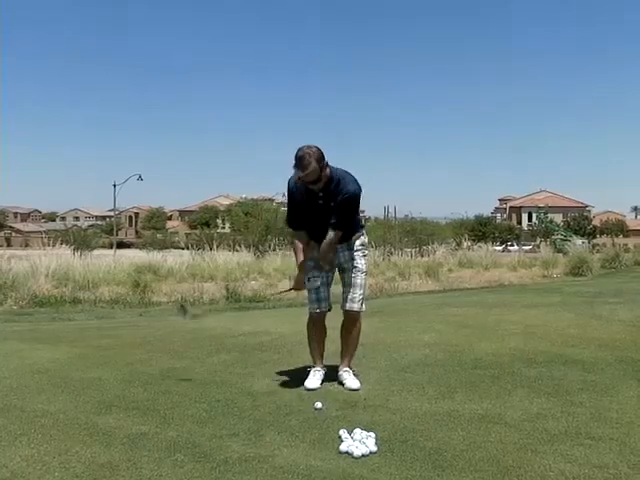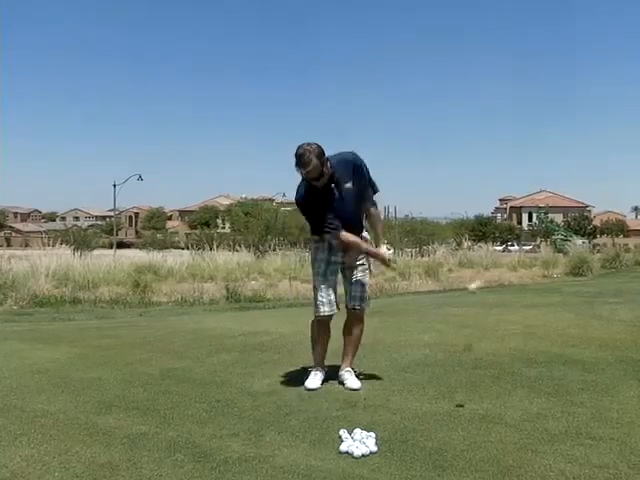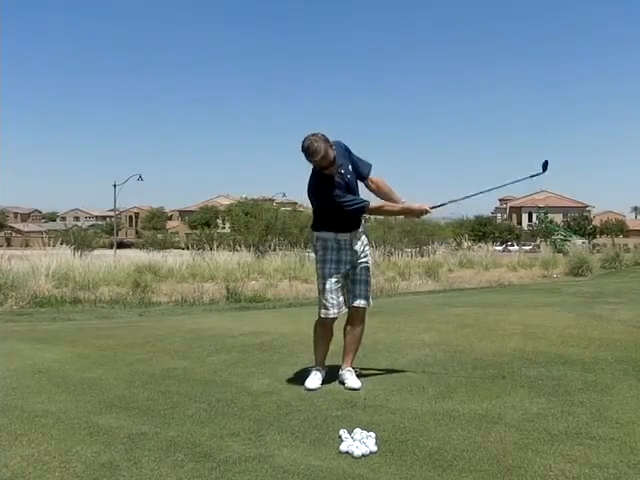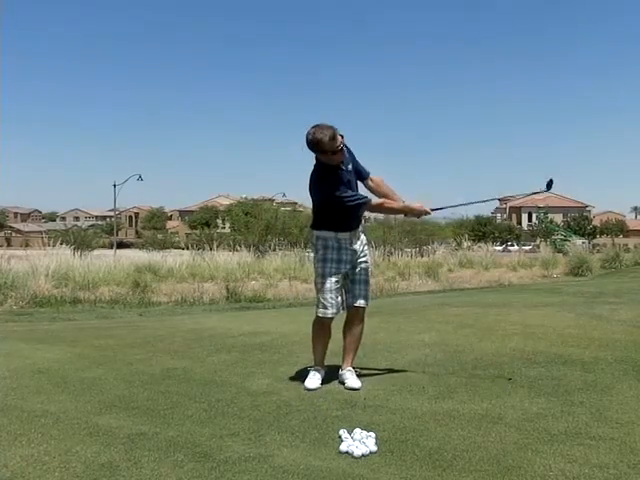
dt=0.2s
person 1, frame 1
left shoulder: (347, 187)
right shoulder: (295, 187)
left elbow: (335, 235)
right elbow: (298, 231)
left wrist: (305, 271)
right wrist: (301, 266)
left hip: (351, 245)
right hip: (317, 249)
left knee: (353, 311)
right knee: (317, 311)
left ankle: (345, 367)
right ankle: (317, 367)
person 1, frame 2
left shoulder: (351, 162)
right shoulder: (305, 196)
left elbow: (369, 204)
right elbow: (338, 235)
left wrist: (378, 245)
right wrist: (375, 254)
left hip: (359, 243)
right hip: (326, 246)
left knee: (357, 310)
right knee: (324, 312)
left ankle: (347, 368)
right ankle: (317, 368)
person 1, frame 3
left shoulder: (341, 150)
right shoulder: (320, 189)
left elbow: (371, 181)
right elbow: (373, 209)
left wrist: (403, 204)
right wrist: (409, 210)
left hip: (357, 238)
right hip: (330, 243)
left knee: (358, 309)
right knee: (328, 312)
left ankle: (347, 368)
right ankle: (318, 368)
person 1, frame 4
left shoulder: (344, 152)
right shoulder: (323, 184)
left elbow: (370, 181)
right elbow: (374, 206)
left wrist: (403, 203)
right wrist: (409, 209)
left hip: (356, 238)
right hip: (331, 243)
left knee: (357, 308)
right knee: (326, 312)
left ankle: (347, 368)
right ankle: (317, 367)
